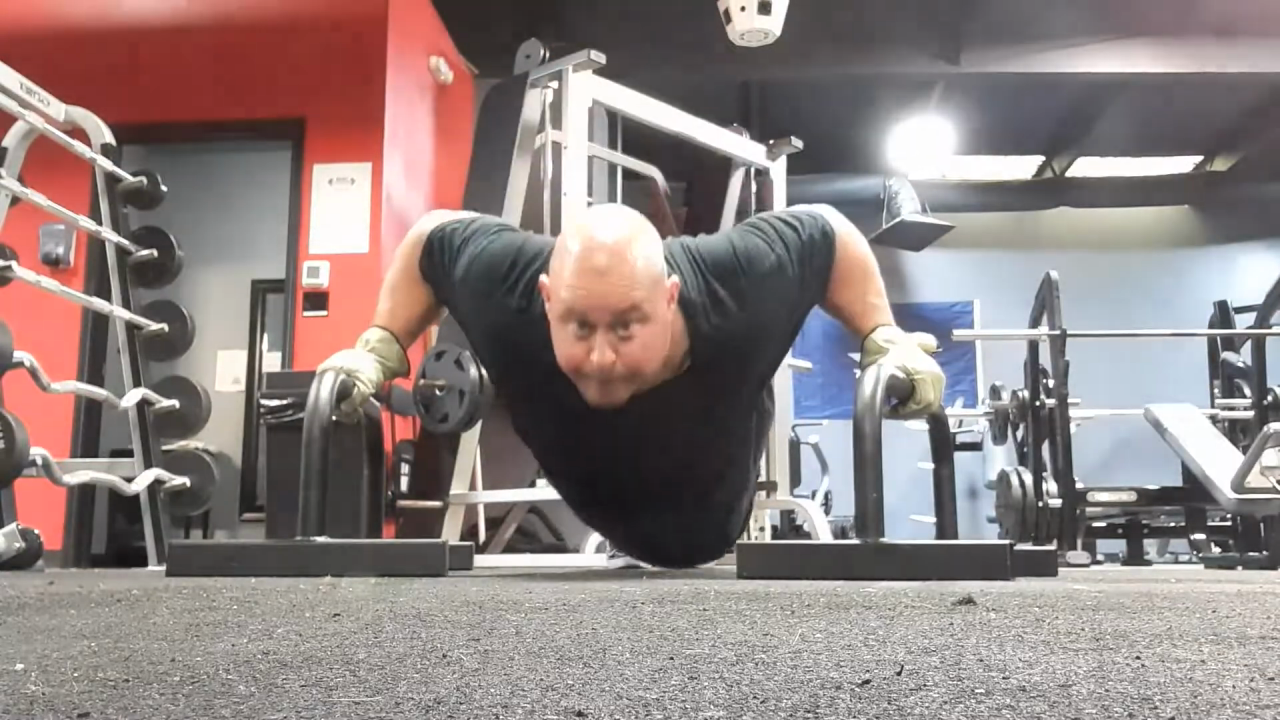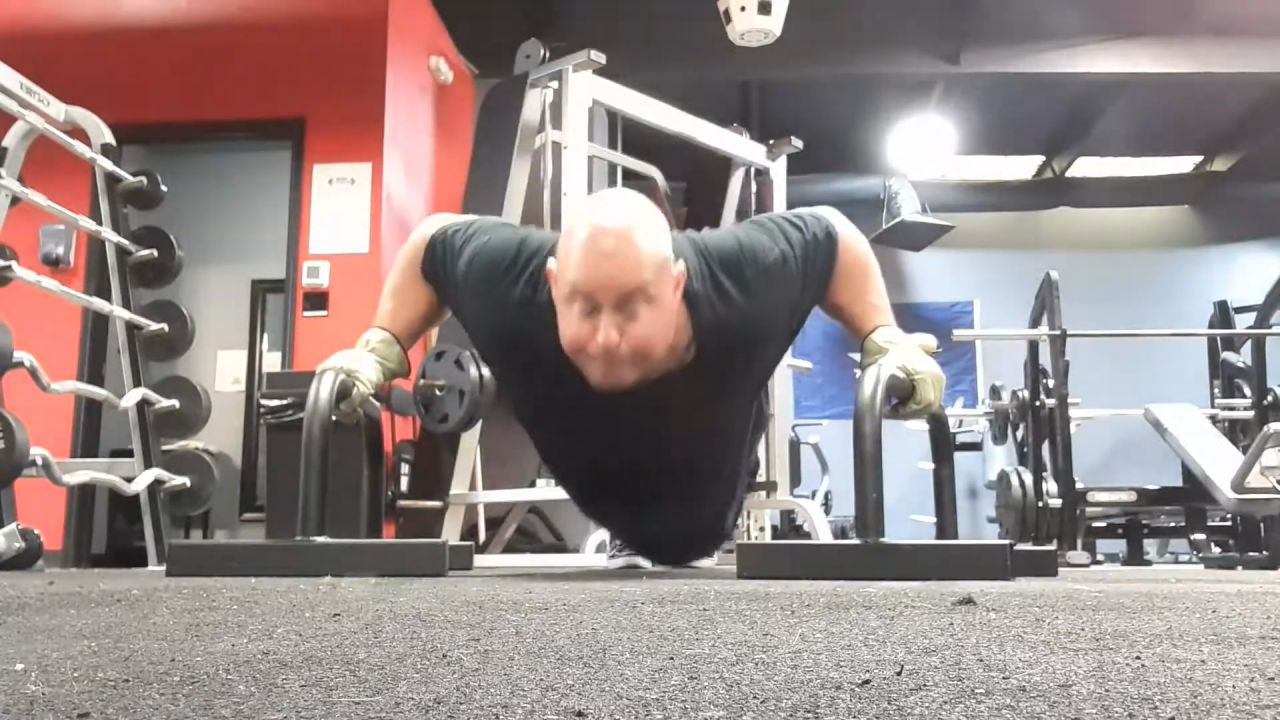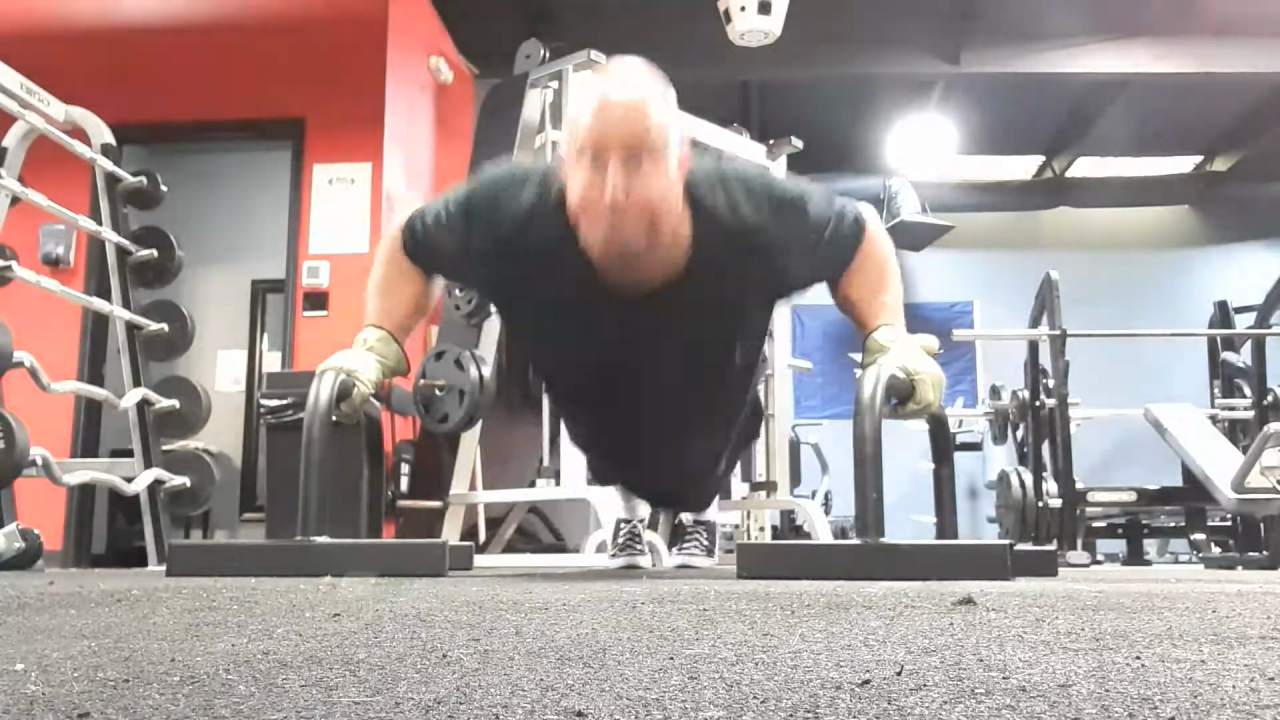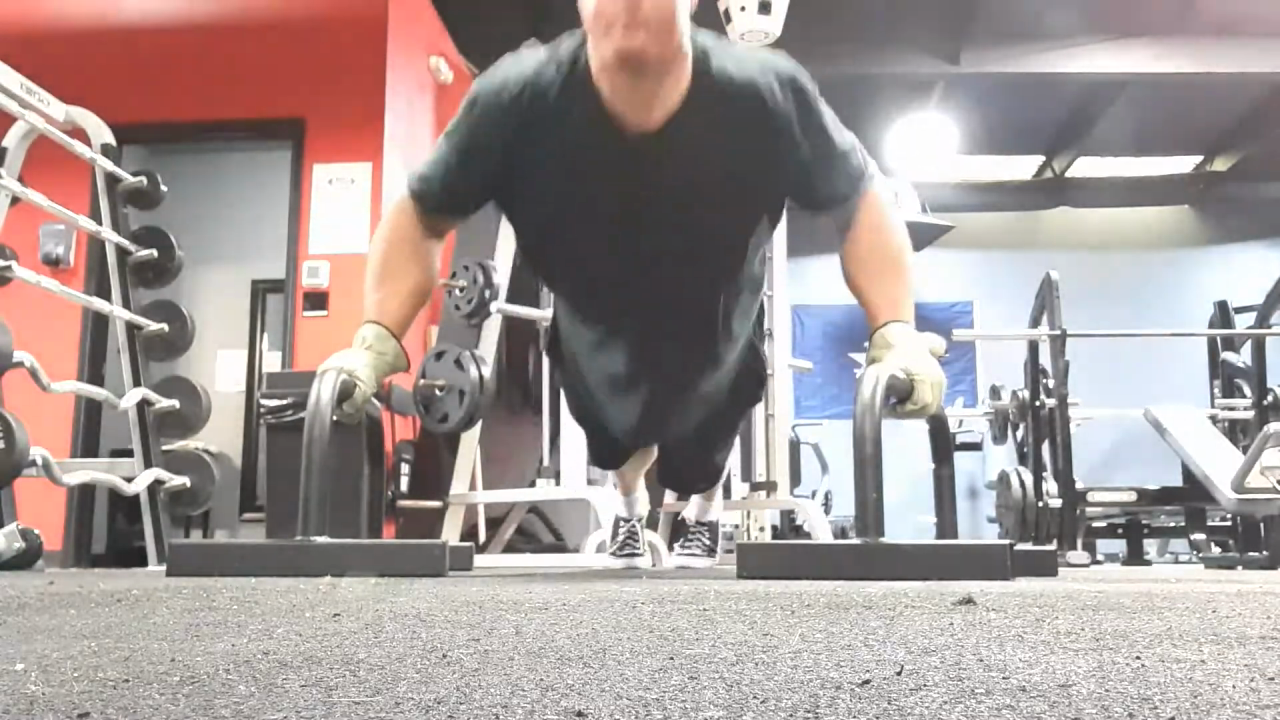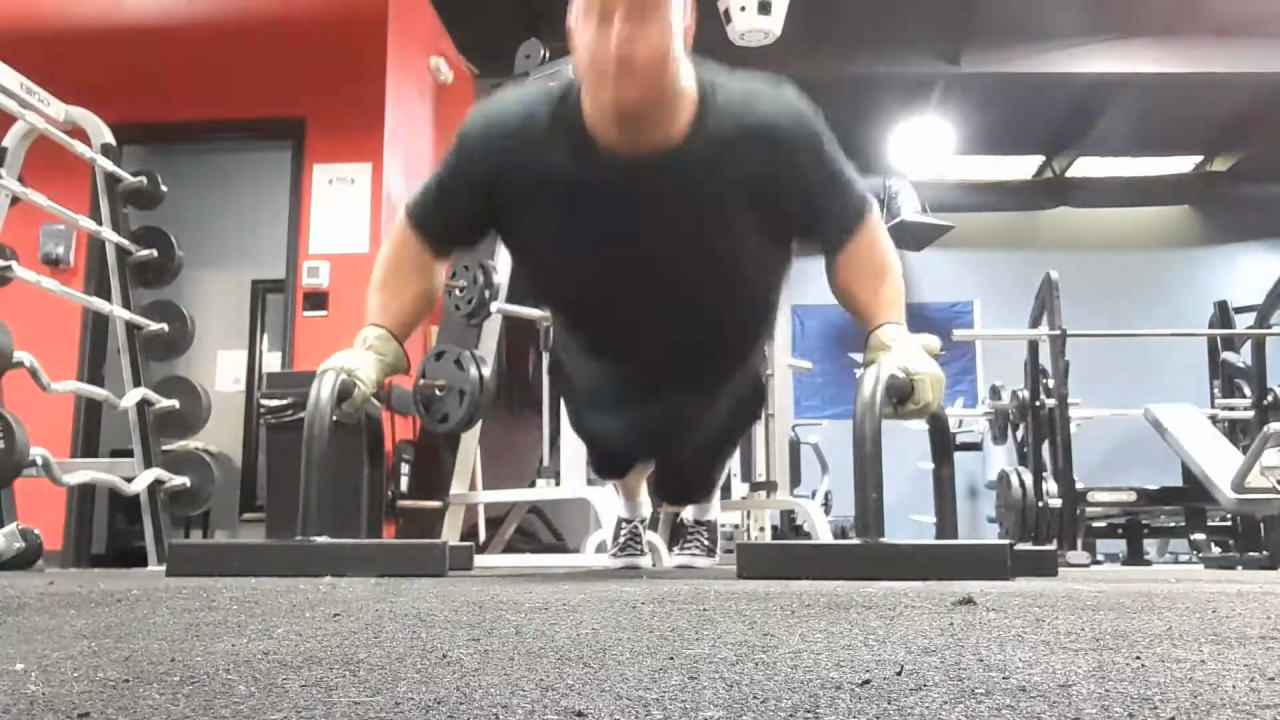
dt=0.2s
person 1, frame 1
left shoulder: (738, 290)
right shoulder: (506, 289)
left elbow: (827, 231)
right elbow: (433, 234)
left wrist: (886, 341)
right wrist: (379, 348)
person 1, frame 2
left shoulder: (743, 286)
right shoulder: (509, 285)
left elbow: (831, 232)
right elbow: (432, 239)
left wrist: (887, 345)
right wrist: (378, 348)
left hip: (706, 485)
left ankle: (700, 541)
right ankle: (626, 538)
person 1, frame 3
left shoulder: (753, 212)
right shoulder: (509, 211)
left elbow: (856, 232)
right elbow: (413, 246)
left wrist: (888, 340)
right wrist: (377, 347)
left hip: (708, 409)
right hip: (596, 403)
left knee: (696, 485)
left ankle: (700, 523)
right ankle: (629, 524)
person 1, frame 4
left shoulder: (765, 93)
right shoulder: (516, 98)
left elbow: (858, 202)
right elbow: (421, 215)
left wrist: (896, 335)
right wrist: (376, 341)
left hip: (715, 334)
right hip: (595, 340)
left knee: (698, 460)
right knee: (617, 446)
left ankle: (702, 520)
right ankle: (629, 516)
person 1, frame 5
left shoulder: (766, 129)
right shoulder: (509, 135)
left elbow: (853, 224)
right elbow: (424, 232)
left wrist: (891, 341)
right wrist: (376, 348)
left hip: (719, 370)
right hip: (597, 370)
left knee: (694, 484)
right knee: (617, 466)
left ankle: (699, 524)
right ankle: (631, 522)
